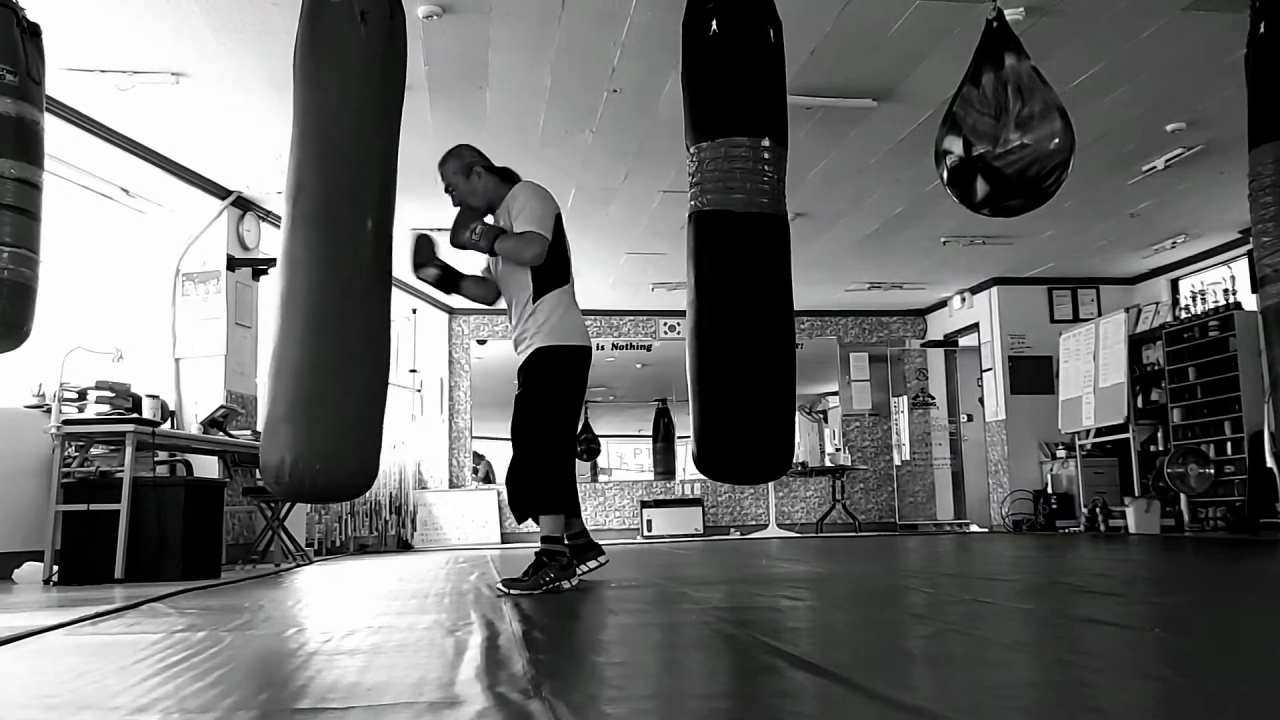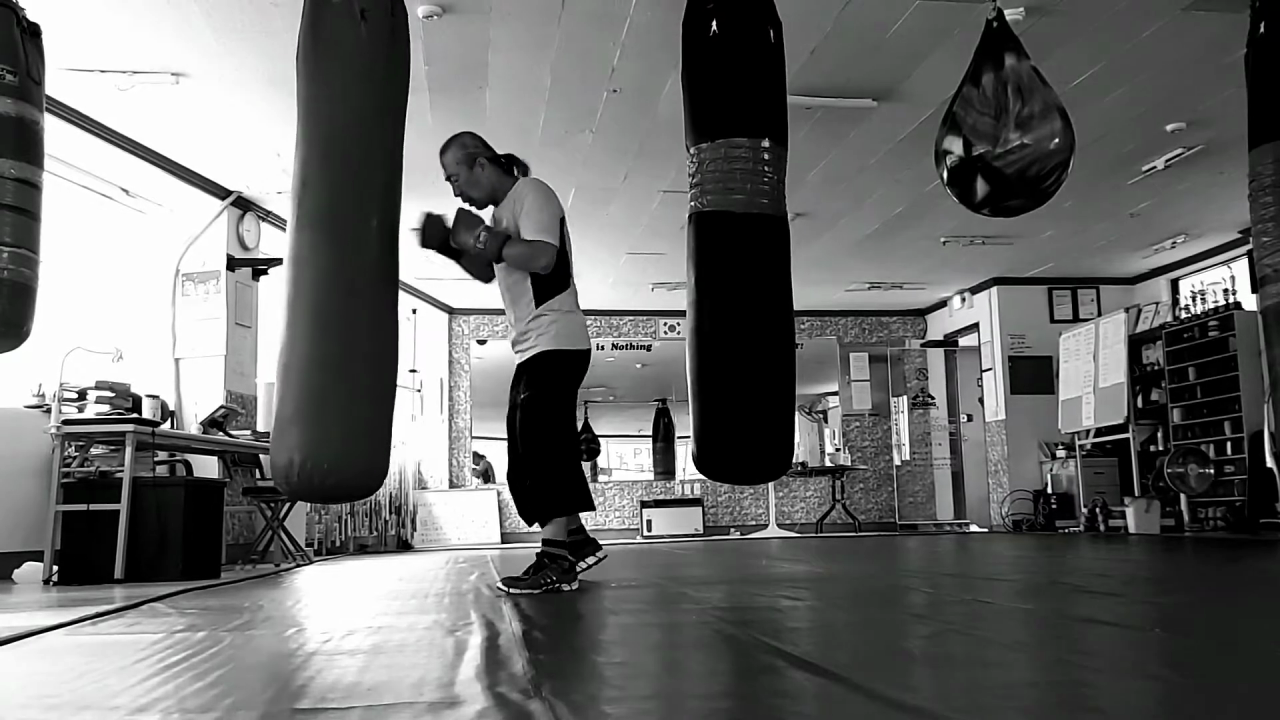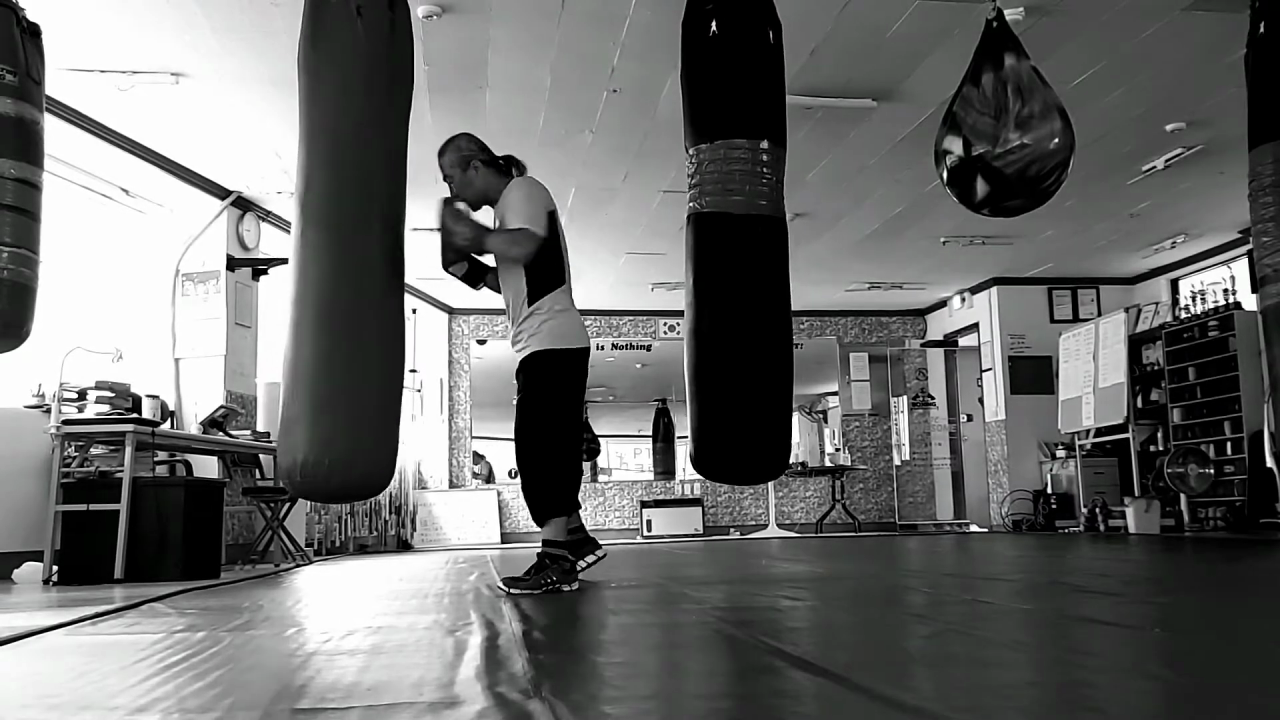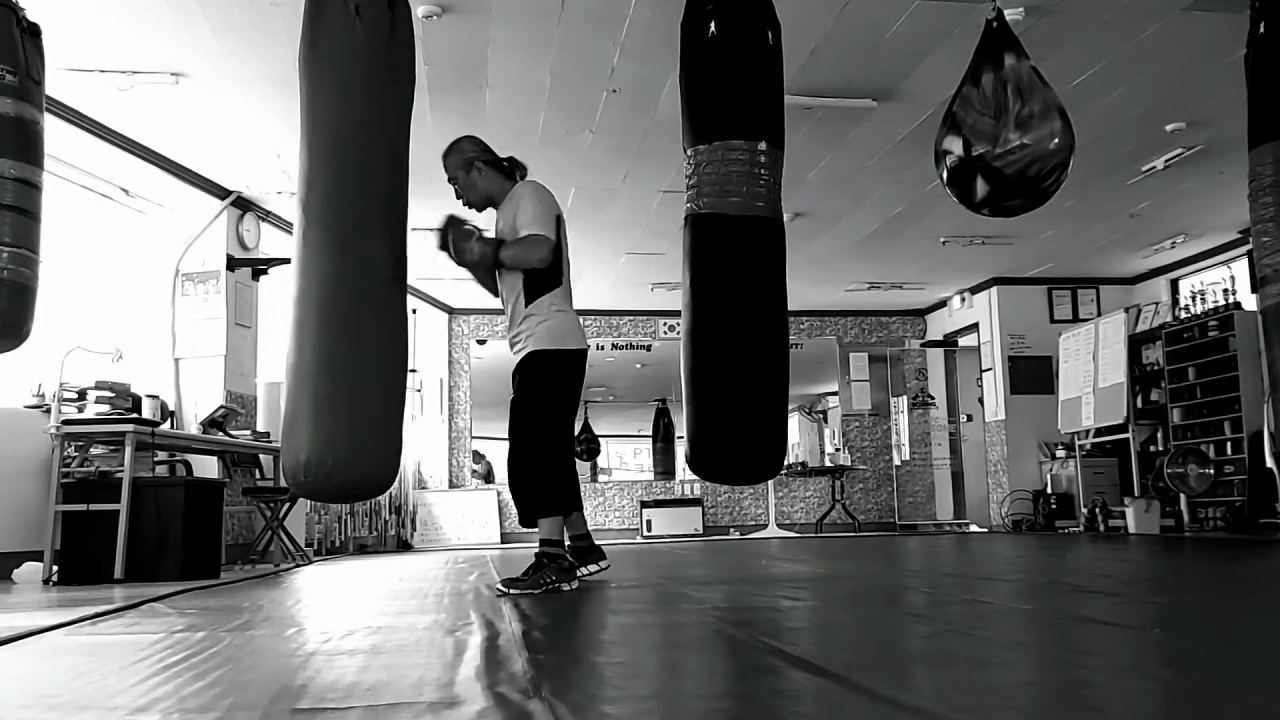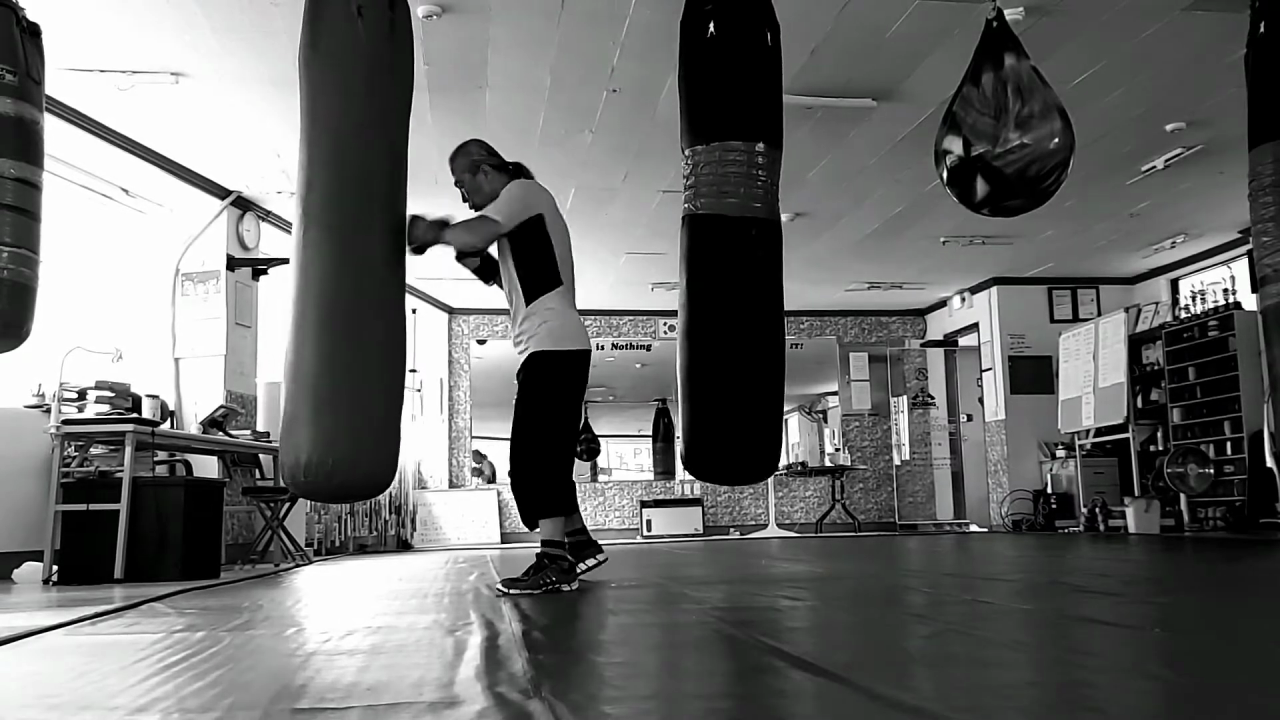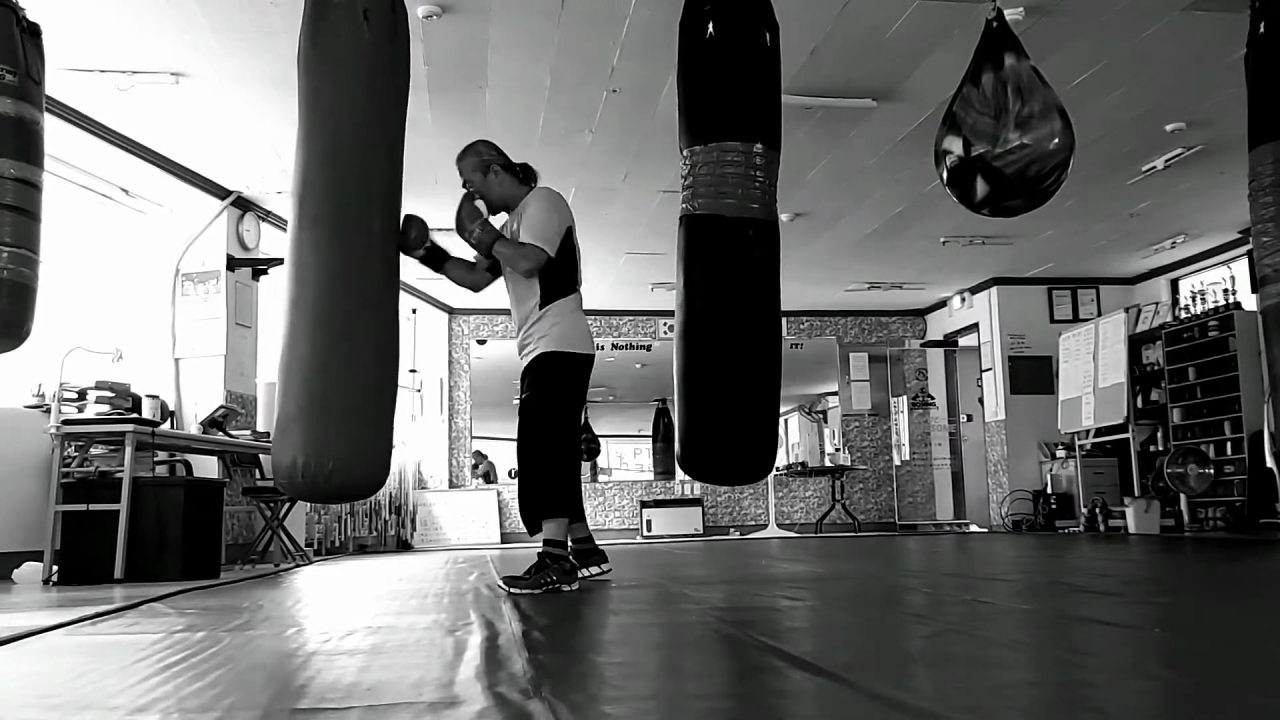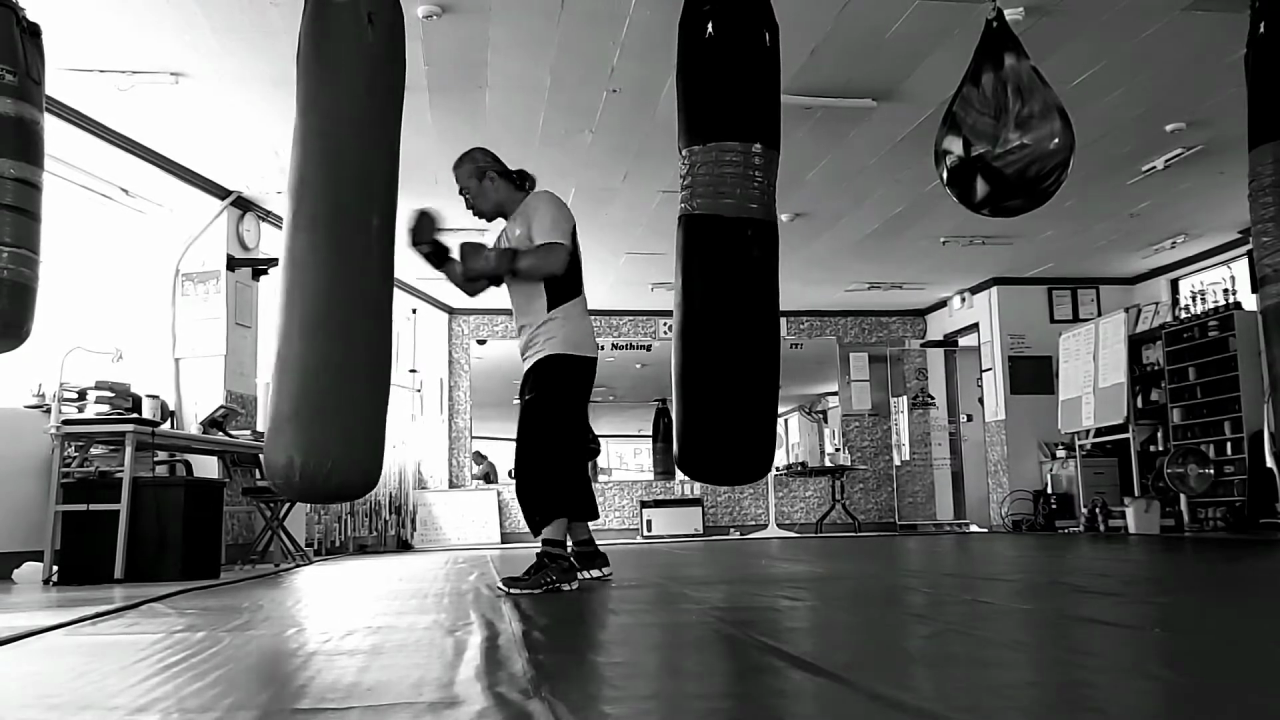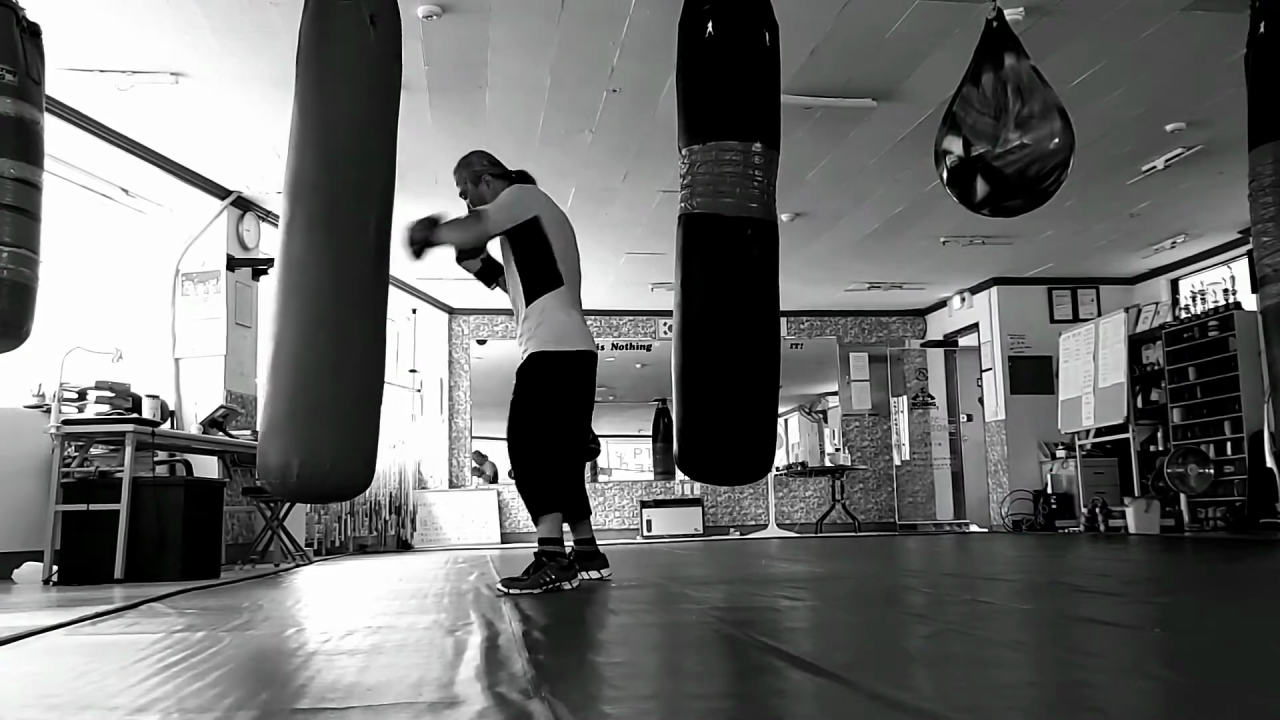
dt=0.2s
person 1, frame 1
left shoulder: (526, 195)
right shoulder: (504, 214)
left elbow: (536, 251)
right elbow: (490, 290)
left wrist: (483, 237)
right wrist: (439, 274)
left hip: (557, 343)
right hip: (542, 347)
left knee: (538, 447)
right knee: (542, 448)
left ankle: (553, 559)
right ankle: (579, 546)
person 1, frame 2
left shoulder: (531, 193)
right shoulder: (501, 210)
left elbow: (541, 258)
right elbow: (488, 269)
left wrist: (482, 240)
right wrist: (447, 244)
left hip: (556, 344)
right hip: (533, 350)
left knee: (543, 448)
right knee: (535, 451)
left ankle: (555, 561)
right ankle: (577, 542)
person 1, frame 3
left shoulder: (522, 191)
right shoulder: (508, 206)
left elbow: (523, 250)
left wrist: (467, 235)
left hip: (551, 345)
right hip: (544, 348)
left knee: (540, 449)
right knee: (551, 450)
left ankle: (555, 560)
right ankle: (578, 542)
person 1, frame 4
left shoulder: (527, 197)
right shoulder: (507, 216)
left elbow: (538, 255)
right elbow: (508, 287)
left wrist: (485, 247)
right wrist: (469, 256)
left hip: (550, 346)
right hip: (541, 349)
left knee: (533, 449)
right knee: (549, 451)
left ankle: (554, 560)
right ankle: (582, 548)
person 1, frame 5
left shoulder: (522, 191)
right shoulder: (526, 208)
left elbow: (479, 230)
right elbow: (517, 281)
left wrist: (430, 232)
right wrist: (474, 254)
left hip: (551, 344)
right hip: (547, 347)
left knee: (535, 450)
right knee: (550, 451)
left ankle: (552, 561)
right ankle: (579, 543)
person 1, frame 6
left shoulder: (543, 200)
right shoulder: (517, 220)
left elbow: (529, 261)
right elbow: (476, 280)
left wrist: (481, 235)
right wrist: (425, 250)
left hip: (558, 348)
right hip: (543, 352)
left knee: (542, 450)
right knee: (549, 452)
left ankle: (556, 560)
right ankle: (581, 551)
person 1, frame 7
left shoulder: (543, 204)
right shoulder: (512, 233)
left elbow: (557, 261)
right elbow: (471, 283)
left wrist: (501, 260)
right wrist: (432, 249)
left hip: (563, 352)
right hip: (546, 356)
left knee: (543, 453)
right knee: (555, 453)
left ankle: (554, 559)
right ankle: (585, 552)
person 1, frame 8
left shoulder: (518, 198)
right shoulder: (542, 212)
left elbow: (467, 232)
left wrist: (428, 232)
right wrist: (488, 265)
left hip: (554, 346)
right hip: (572, 348)
left knee: (530, 447)
right knee: (560, 454)
left ankle: (551, 559)
right ankle: (584, 552)
